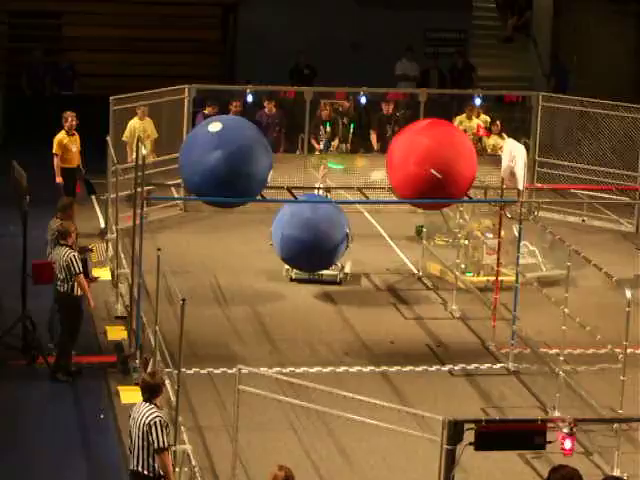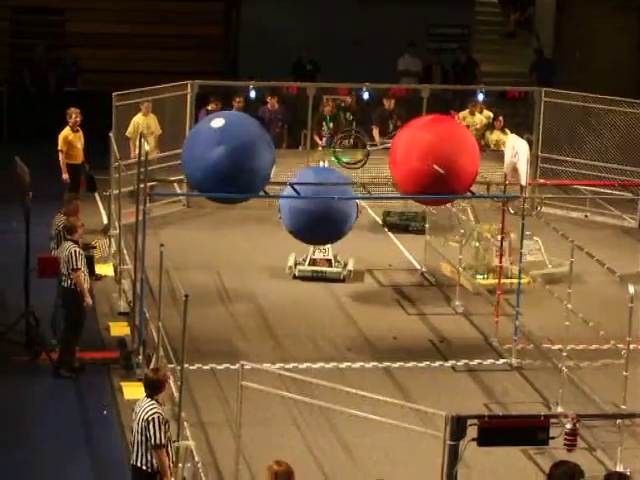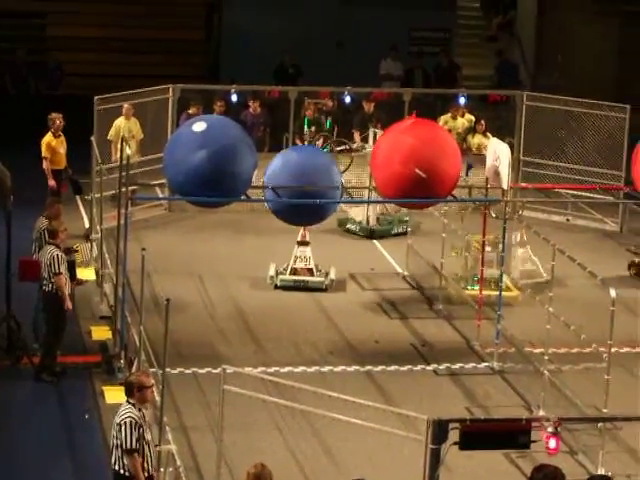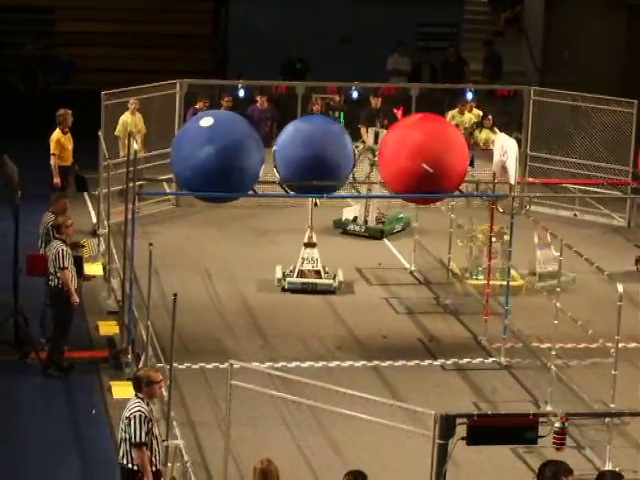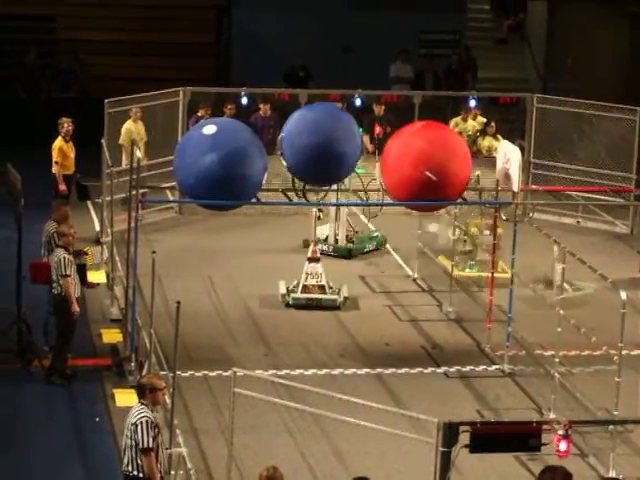
dt=0.5s
person 1, frame 1
left shoulder: (56, 251)
right shoulder: (72, 255)
right elbow: (79, 279)
right wrist: (90, 298)
left hip: (61, 294)
right hip: (71, 297)
left knee: (67, 331)
right knee: (69, 333)
left ankle: (65, 365)
right ankle: (58, 369)
person 1, frame 2
left shoulder: (64, 246)
right shoulder: (74, 250)
right elbow: (77, 275)
right wrist: (86, 296)
left hip: (66, 289)
right hip: (74, 292)
left knee: (71, 327)
right knee: (73, 329)
left ankle: (69, 361)
right ankle: (61, 365)
person 1, frame 3
left shoulder: (46, 250)
right shoulder: (57, 254)
right elbow: (58, 279)
right wrist: (67, 300)
left hip: (47, 293)
right hip: (55, 296)
left knee: (52, 332)
right knee: (54, 333)
left ankle: (50, 365)
right ankle: (42, 369)
person 1, frame 4
left shoulder: (53, 245)
right shoulder: (62, 249)
right elbow: (64, 274)
right wrist: (73, 294)
left hip: (55, 289)
right hip: (62, 292)
left knee: (60, 327)
right knee: (61, 328)
left ankle: (57, 360)
right ankle: (50, 364)
person 1, frame 5
left shoulder: (59, 253)
right shoulder: (64, 257)
right elbow: (66, 282)
right wrist: (73, 303)
left hip: (61, 298)
right hip: (65, 300)
left knee: (64, 336)
right knee: (64, 337)
left ankle: (60, 368)
right ankle: (53, 372)
